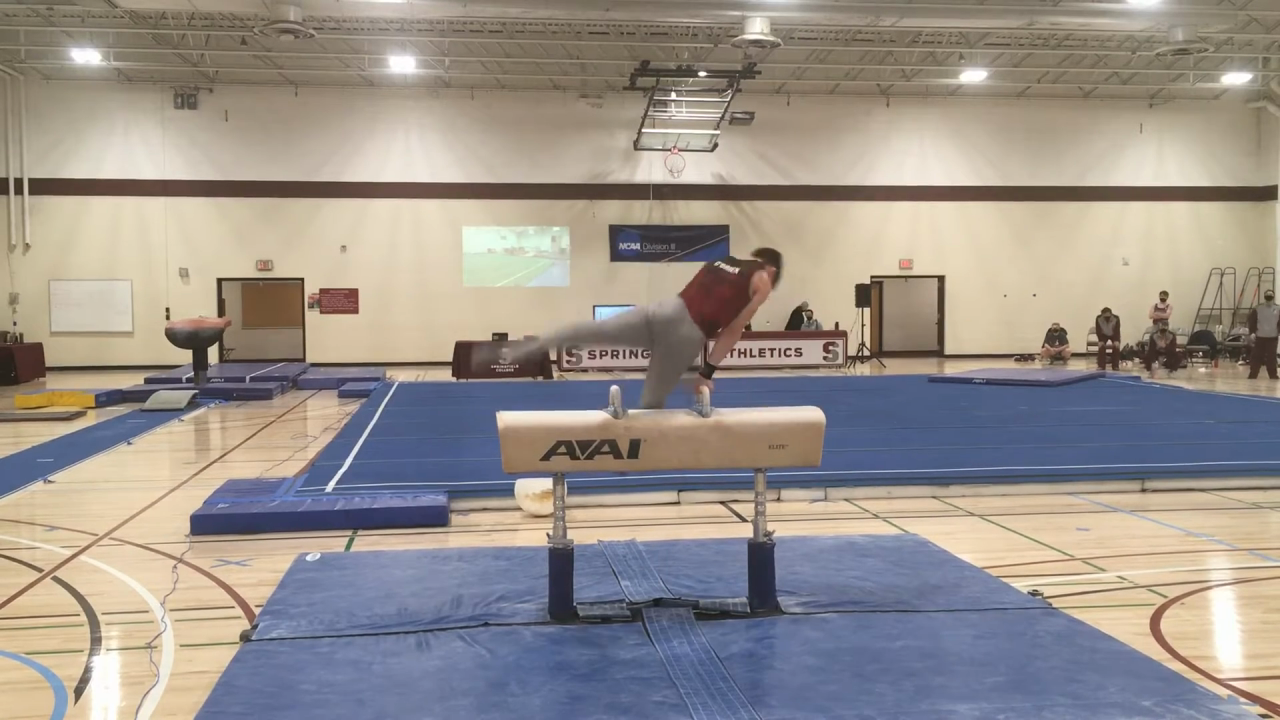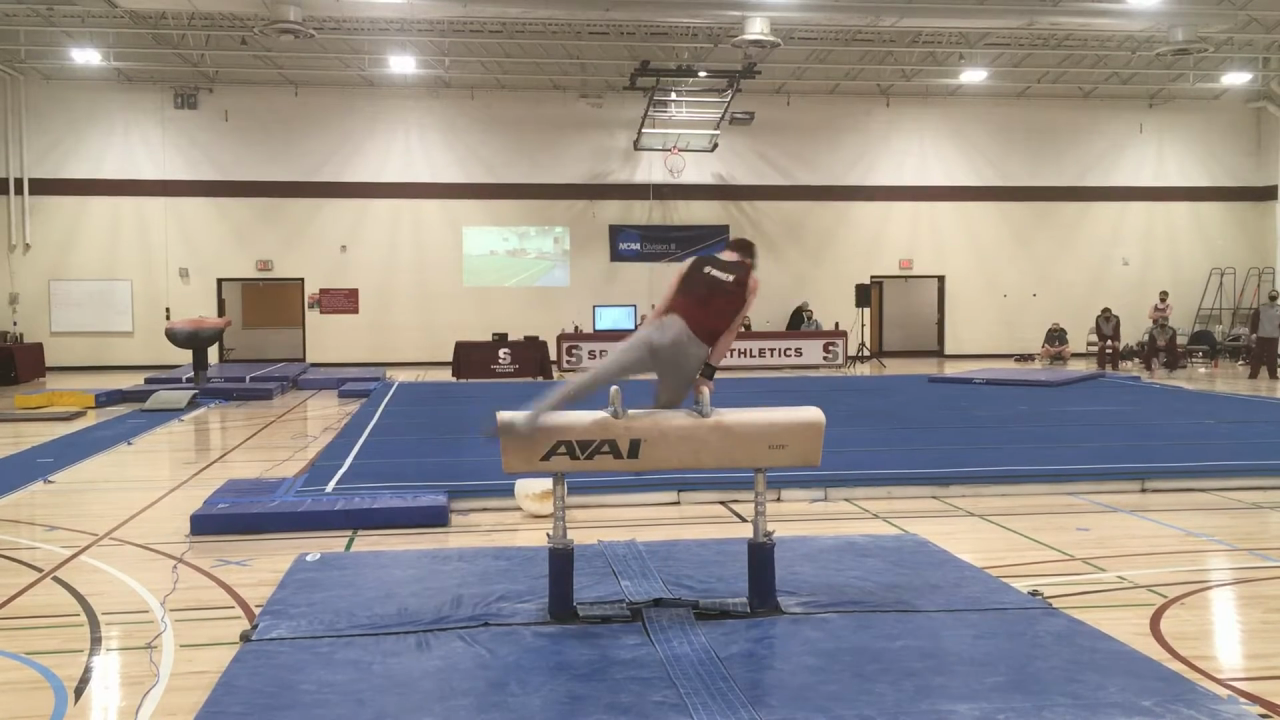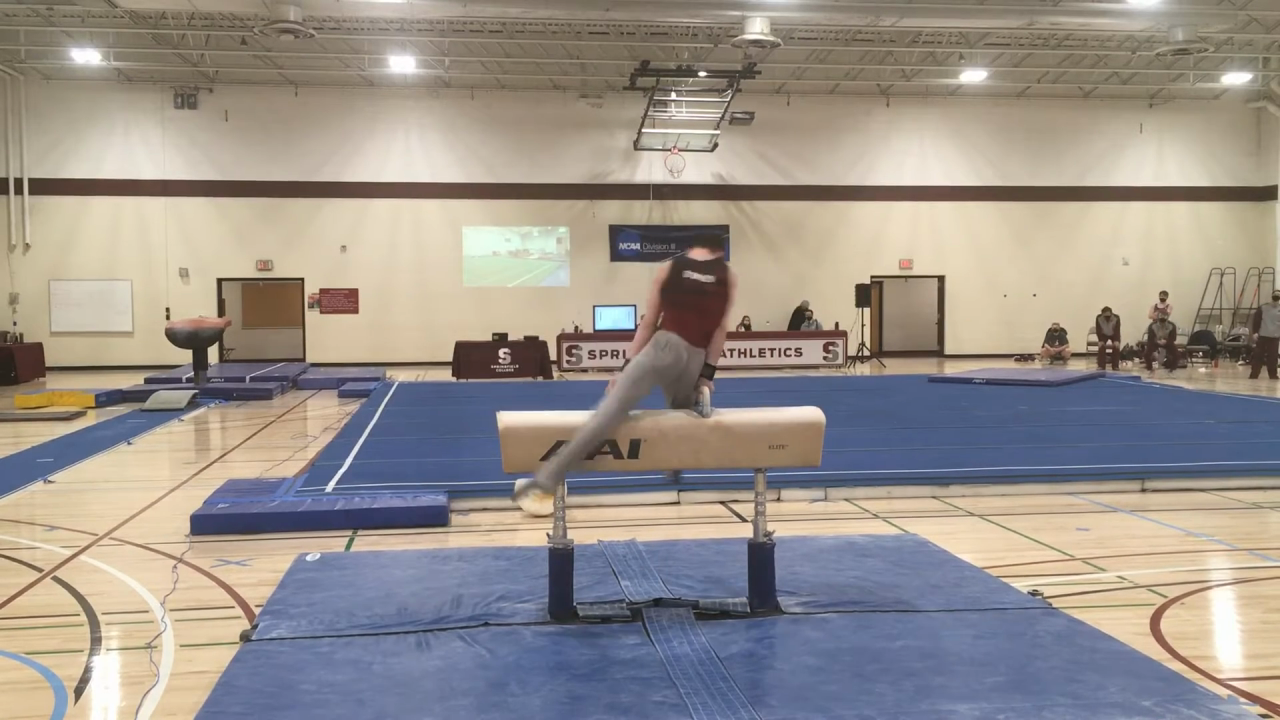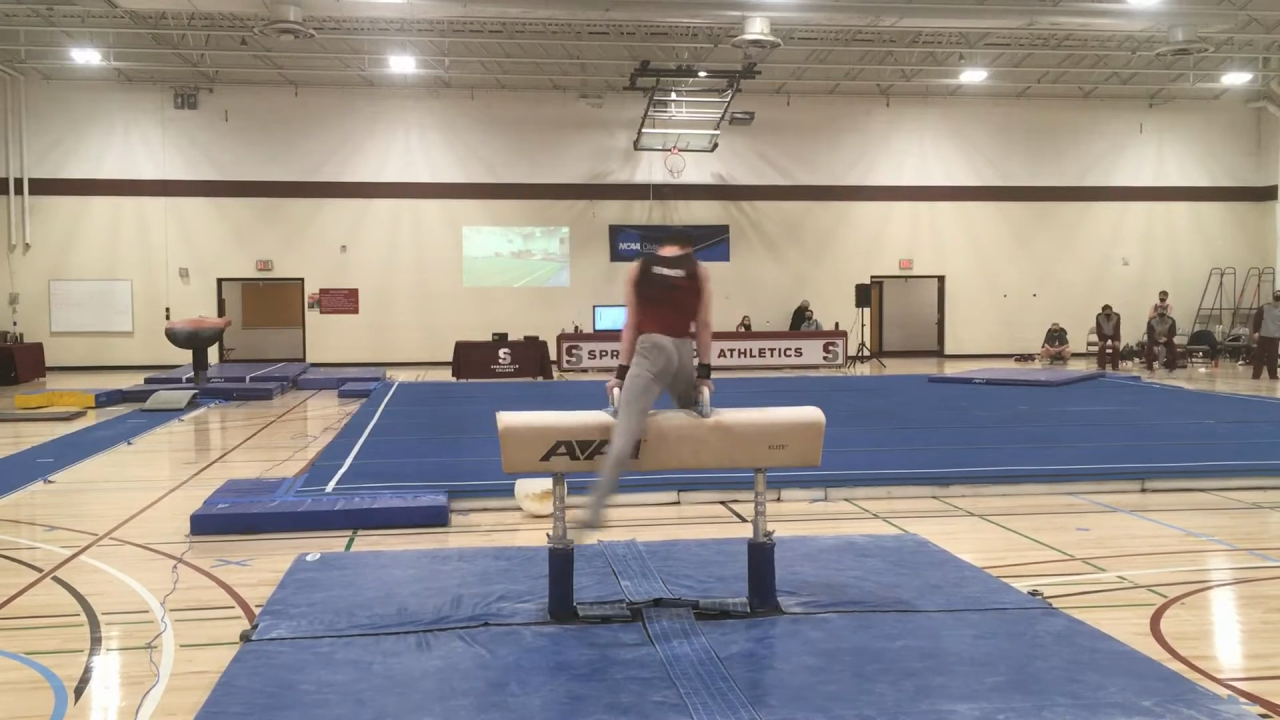
dt=0.1s
person 1, frame 1
left shoulder: (720, 261)
right shoulder: (761, 280)
right elbow: (732, 332)
right wrist: (708, 373)
left hip: (664, 311)
right hip: (688, 336)
left knee: (589, 331)
right knee: (652, 403)
left ankle: (525, 349)
person 1, frame 2
left shoulder: (695, 264)
right shoulder: (750, 281)
right elbow: (729, 333)
left wrist: (640, 336)
right wrist: (708, 373)
left hip: (660, 330)
right hip: (688, 353)
left knee: (596, 376)
right knee: (665, 411)
left ankle: (532, 414)
person 1, frame 3
left shoulder: (671, 269)
right shoulder: (728, 277)
left elbow: (649, 321)
right elbow: (720, 331)
left wrist: (628, 366)
right wrist: (708, 375)
left hip: (663, 348)
right hip: (691, 359)
left knee: (607, 414)
left ankle: (546, 478)
person 1, frame 4
left shoulder: (638, 268)
right shoulder: (698, 270)
left elbow: (630, 324)
right elbow: (703, 325)
left wrist: (621, 374)
right wrist: (704, 373)
left hip: (651, 351)
right hip: (681, 350)
left knee: (627, 426)
right knee: (693, 408)
left ankle: (597, 505)
